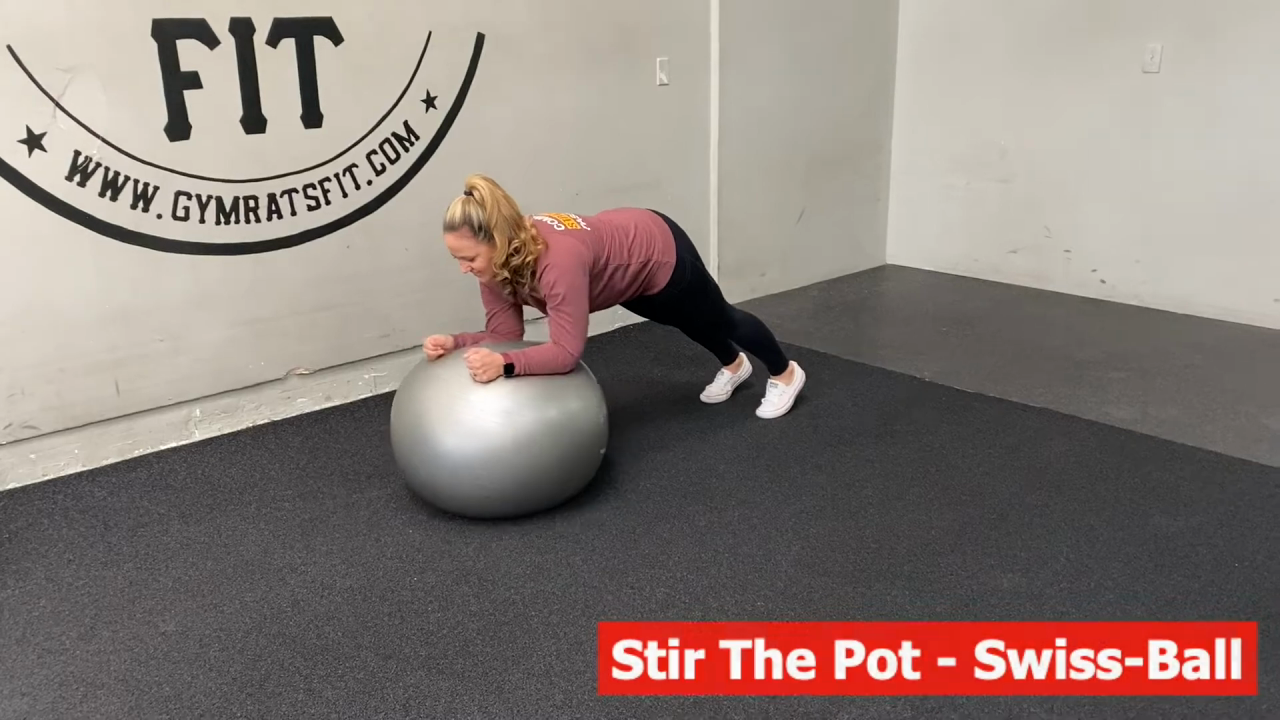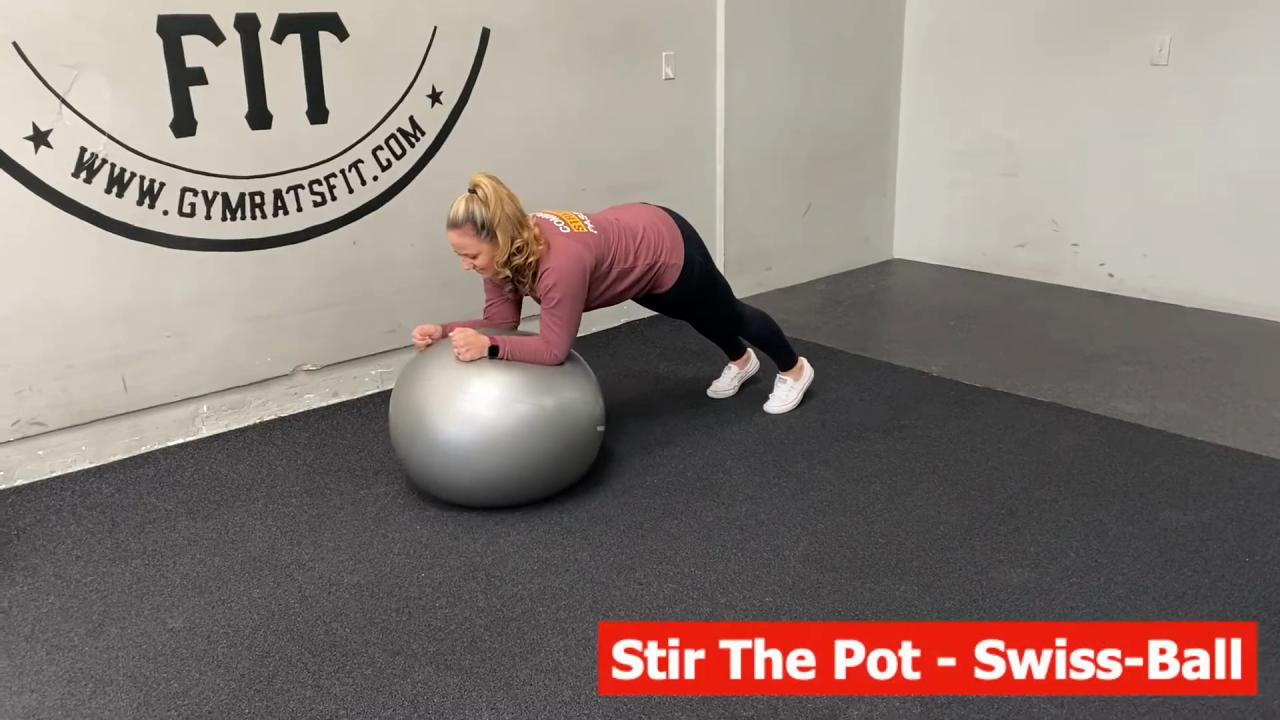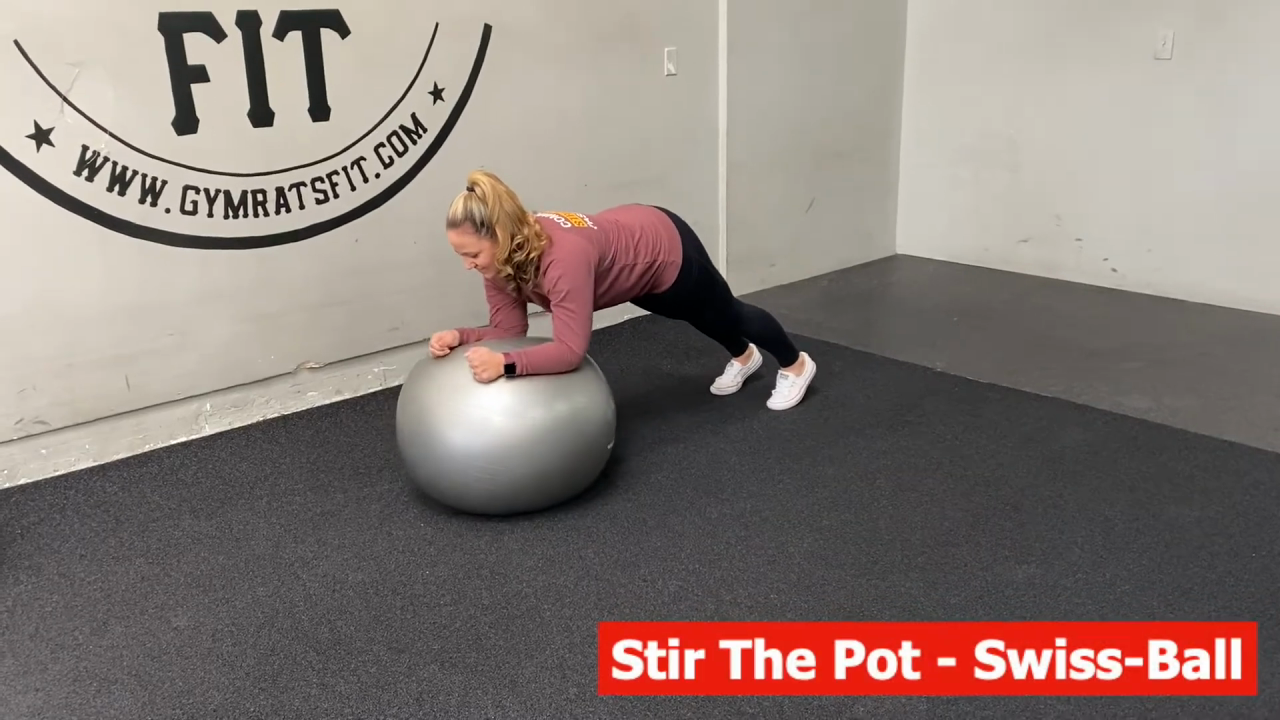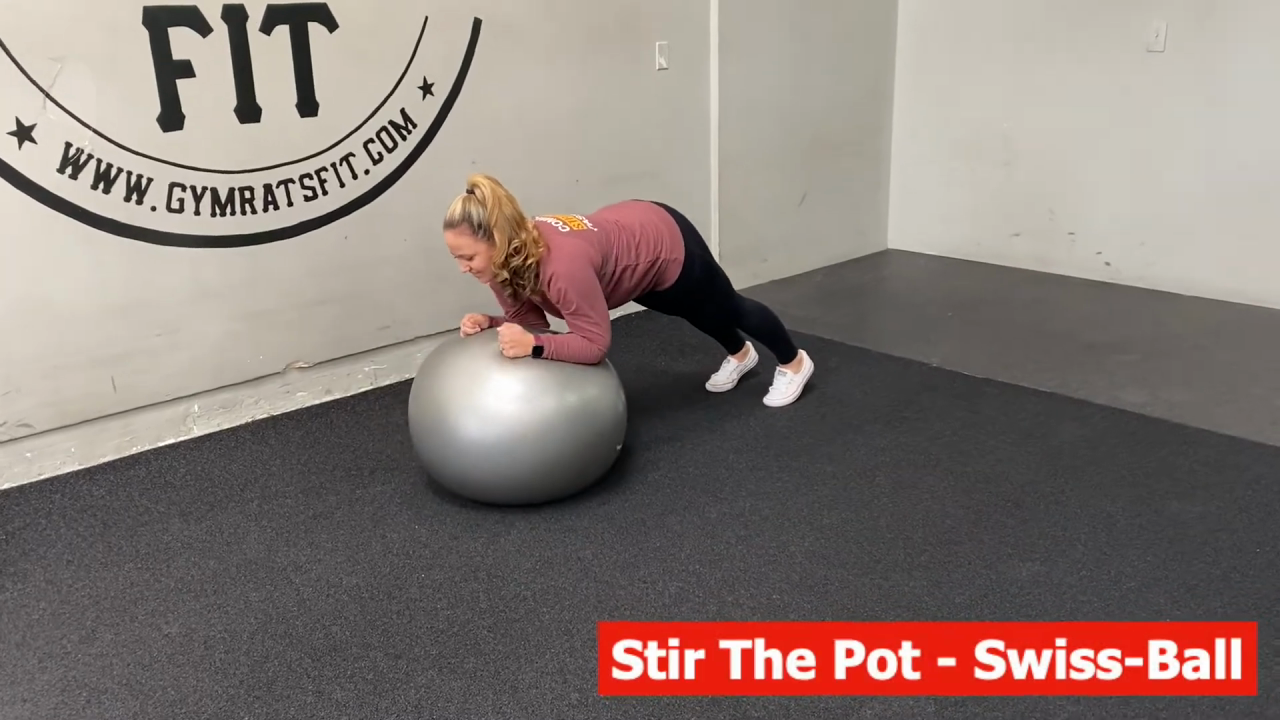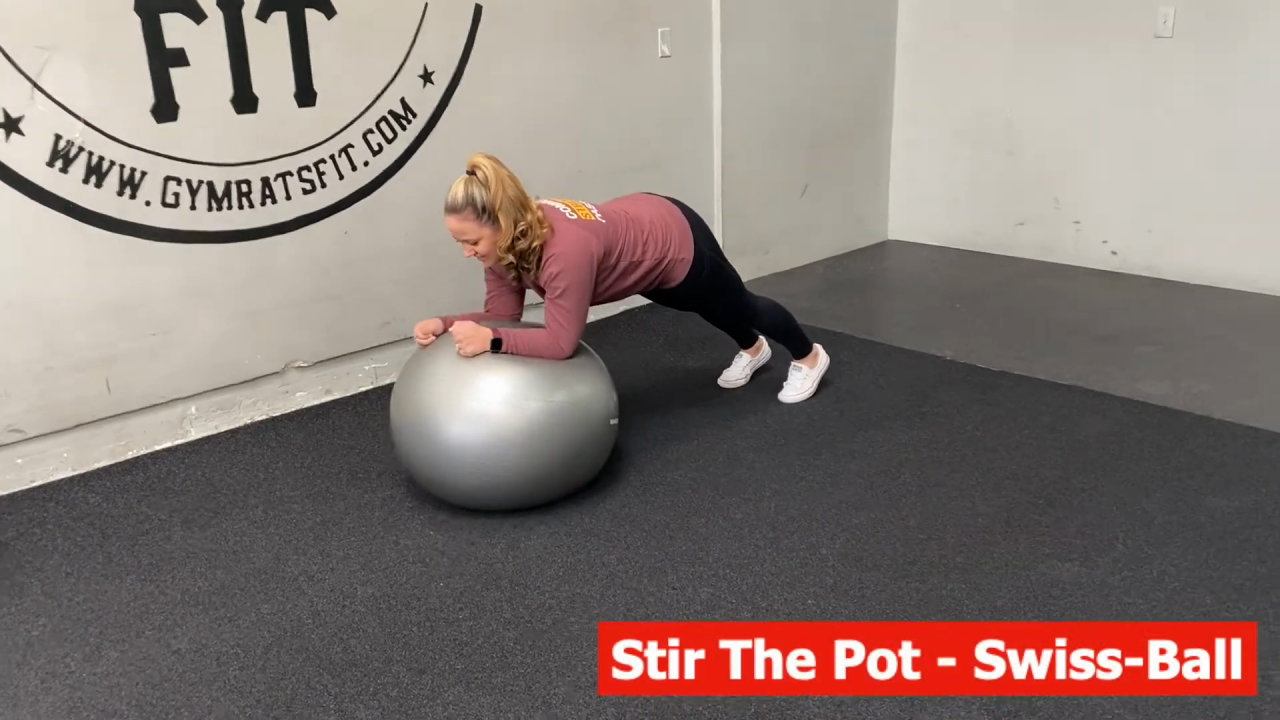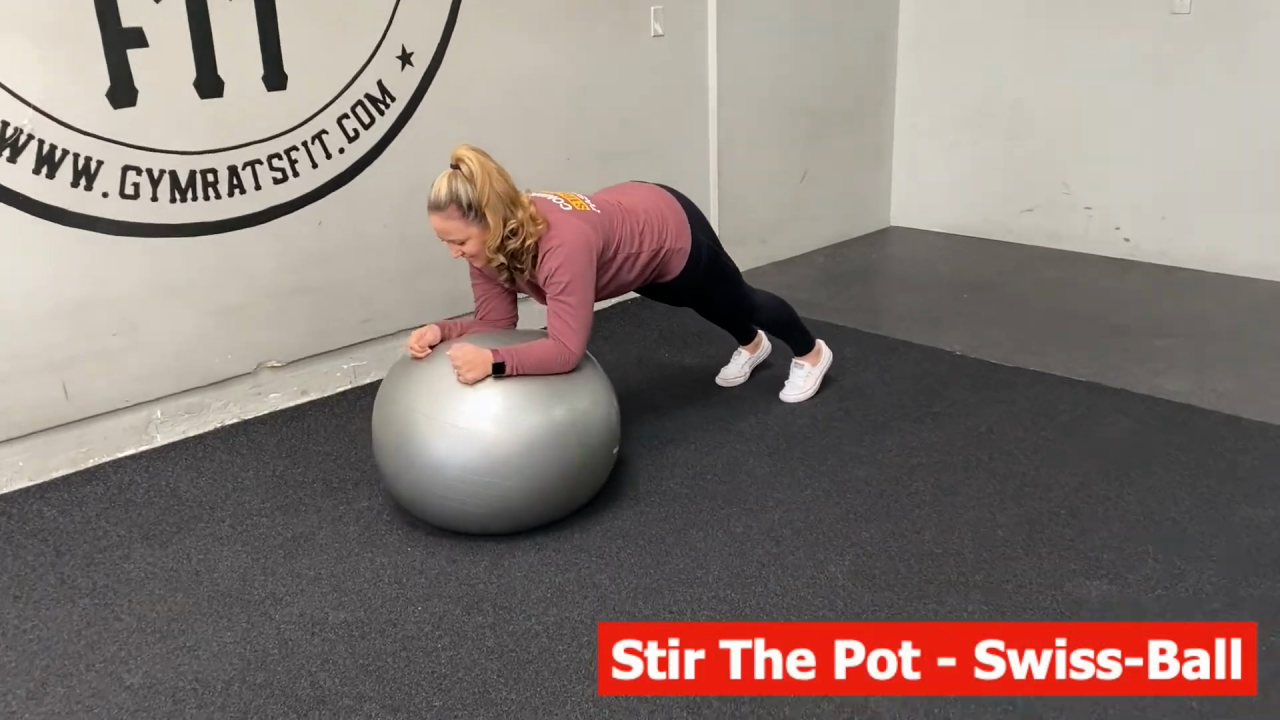
dt=0.7s
person 1, frame 1
left shoulder: (559, 260)
right shoulder: (496, 259)
left elbow: (566, 351)
right elbow: (503, 334)
left wrist: (502, 365)
right wrist: (454, 342)
left hip: (660, 255)
right hip: (623, 241)
left knee: (714, 318)
right knee: (688, 322)
left ankle: (784, 374)
right ankle: (733, 365)
person 1, frame 2
left shoulder: (561, 261)
right shoulder: (503, 250)
left elbow: (554, 348)
right elbow: (500, 323)
left wrist: (486, 347)
right wrist: (444, 331)
left hip: (668, 252)
right hip: (631, 230)
left knee: (725, 313)
right knee: (697, 314)
left ankle: (793, 369)
right ankle: (740, 361)
person 1, frame 3
left shoulder: (564, 258)
right shoulder: (501, 256)
left elbow: (570, 350)
right elbow: (507, 330)
left wrist: (505, 363)
right wrist: (460, 336)
left hip: (666, 251)
right hip: (629, 234)
left knee: (723, 313)
right knee: (702, 317)
left ankle: (795, 364)
right ankle: (743, 357)
person 1, frame 4
left shoulder: (563, 264)
right shoulder: (502, 258)
left elbow: (595, 343)
right elbow: (528, 321)
left wrist: (532, 344)
right wrist: (488, 322)
left hip: (668, 248)
right hip: (628, 228)
left knee: (725, 307)
right knee: (696, 310)
left ankle: (794, 362)
right ankle: (740, 354)
person 1, frame 5
left shoulder: (566, 249)
right shoulder: (503, 241)
left elbow: (561, 342)
right elbow: (501, 315)
left wrist: (490, 339)
right wrist: (447, 324)
left hip: (676, 245)
right hip: (638, 222)
left knee: (735, 305)
right knee: (711, 308)
left ankle: (808, 357)
right ankle: (752, 349)
person 1, frame 6
left shoulder: (563, 243)
right shoulder: (487, 239)
left elbow: (566, 348)
right elbow: (493, 322)
left wrist: (492, 362)
right wrist: (443, 330)
left hip: (673, 235)
right hip: (628, 212)
left knee: (735, 300)
right knee: (708, 303)
left ankle: (811, 353)
right ankle: (752, 345)
